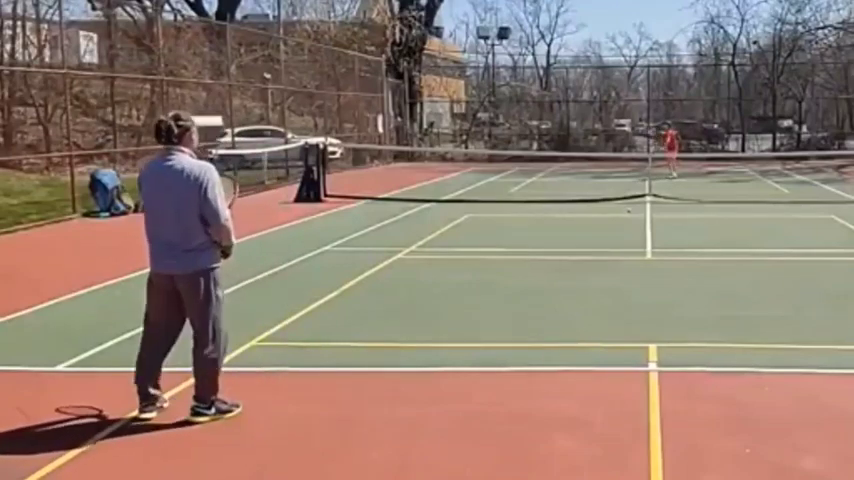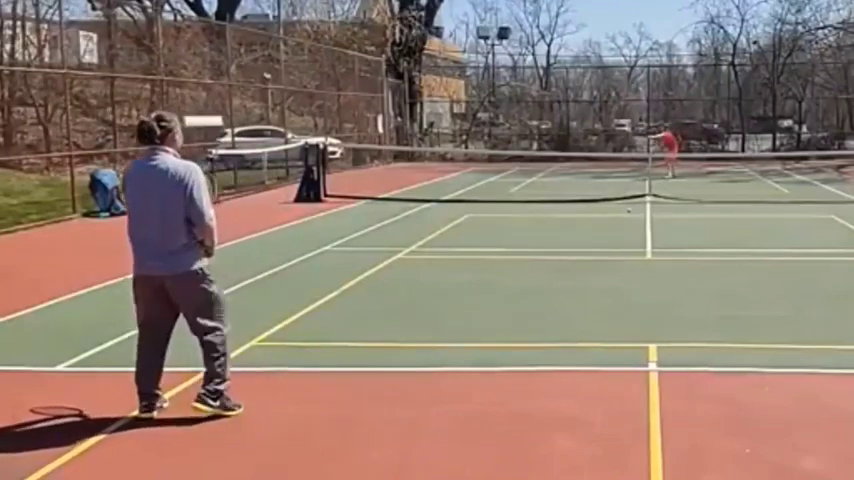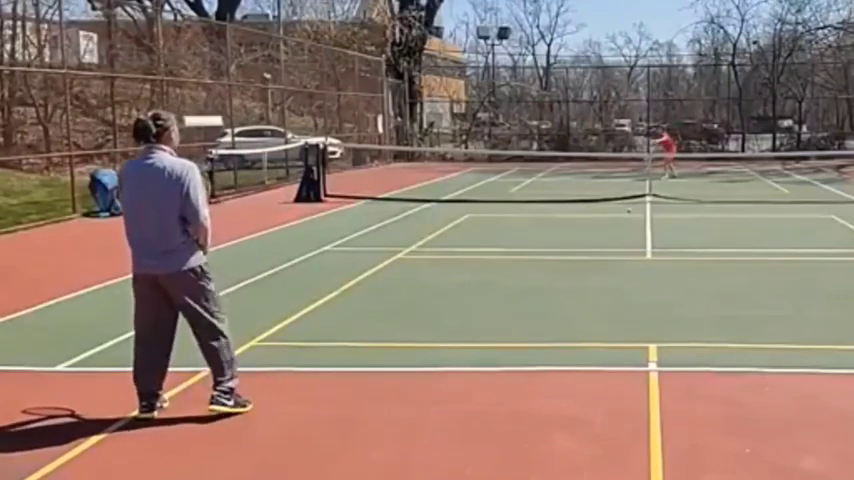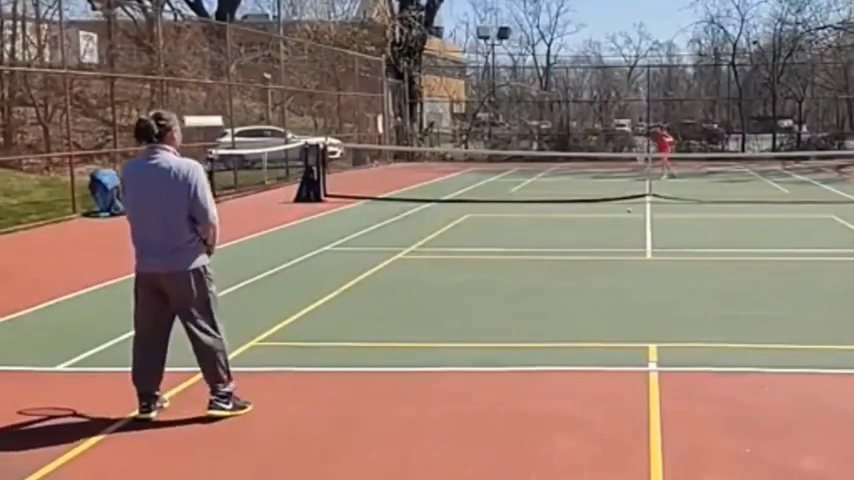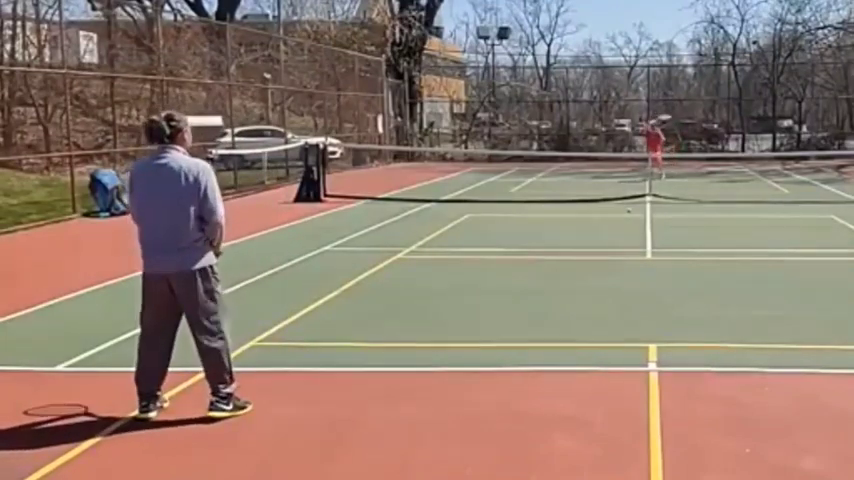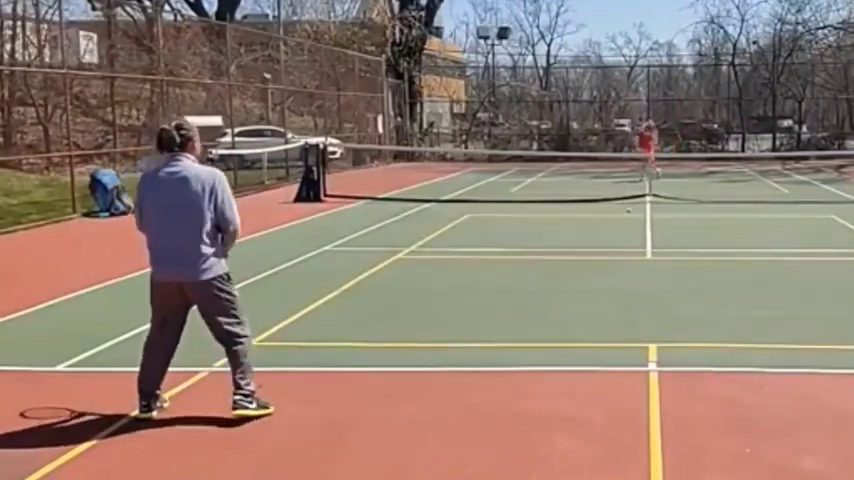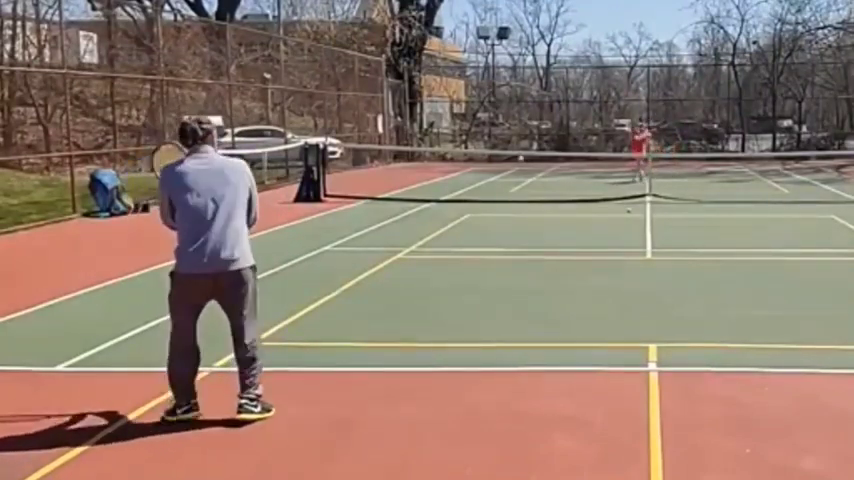
dt=0.2s
person 1, frame 1
left shoulder: (148, 172)
right shoulder: (202, 171)
left elbow: (155, 215)
right elbow: (220, 221)
right wrist: (227, 245)
left hip: (161, 266)
right hip: (197, 266)
left knee: (156, 333)
right knee: (208, 336)
left ankle: (148, 398)
right ankle: (205, 402)
person 1, frame 2
left shoulder: (132, 173)
right shoulder: (187, 171)
left elbow: (137, 216)
right elbow: (205, 223)
right wrist: (209, 246)
left hip: (145, 268)
right hip: (184, 266)
left knee: (151, 334)
right knee: (213, 325)
left ankle: (148, 398)
right ankle: (213, 392)
person 1, frame 3
left shoulder: (128, 172)
right shoulder: (183, 169)
left elbow: (130, 215)
right elbow: (200, 222)
right wrist: (202, 245)
left hip: (144, 268)
right hip: (182, 265)
left knee: (149, 334)
right knee: (212, 327)
left ankle: (148, 399)
right ankle: (224, 391)
person 1, frame 4
left shoulder: (130, 172)
right shoulder: (188, 169)
left elbow: (132, 216)
right elbow: (209, 221)
right wrist: (208, 245)
left hip: (147, 267)
right hip: (186, 265)
left knee: (149, 334)
right knee: (205, 332)
left ankle: (148, 399)
right ankle: (222, 396)
person 1, frame 5
left shoulder: (138, 171)
right shoulder: (198, 169)
left elbow: (137, 216)
right elbow: (217, 220)
right wrist: (214, 247)
left hip: (155, 267)
right hip: (193, 264)
left knee: (154, 334)
right knee: (212, 333)
left ankle: (148, 399)
right ankle: (221, 398)
person 1, frame 6
left shoulder: (148, 181)
right shoulder: (212, 178)
left elbow: (143, 225)
right elbow: (232, 228)
right wrist: (219, 250)
left hip: (165, 275)
right hip: (207, 272)
left knee: (160, 337)
right knee: (234, 334)
left ankle: (148, 399)
right ankle: (245, 395)
person 1, frame 7
left shoulder: (172, 174)
right shoulder: (239, 168)
left elbow: (169, 220)
right elbow: (252, 217)
left hip: (191, 267)
right hip: (236, 264)
left knee: (183, 335)
right knee: (245, 334)
left ankle: (185, 402)
right ankle: (249, 398)
